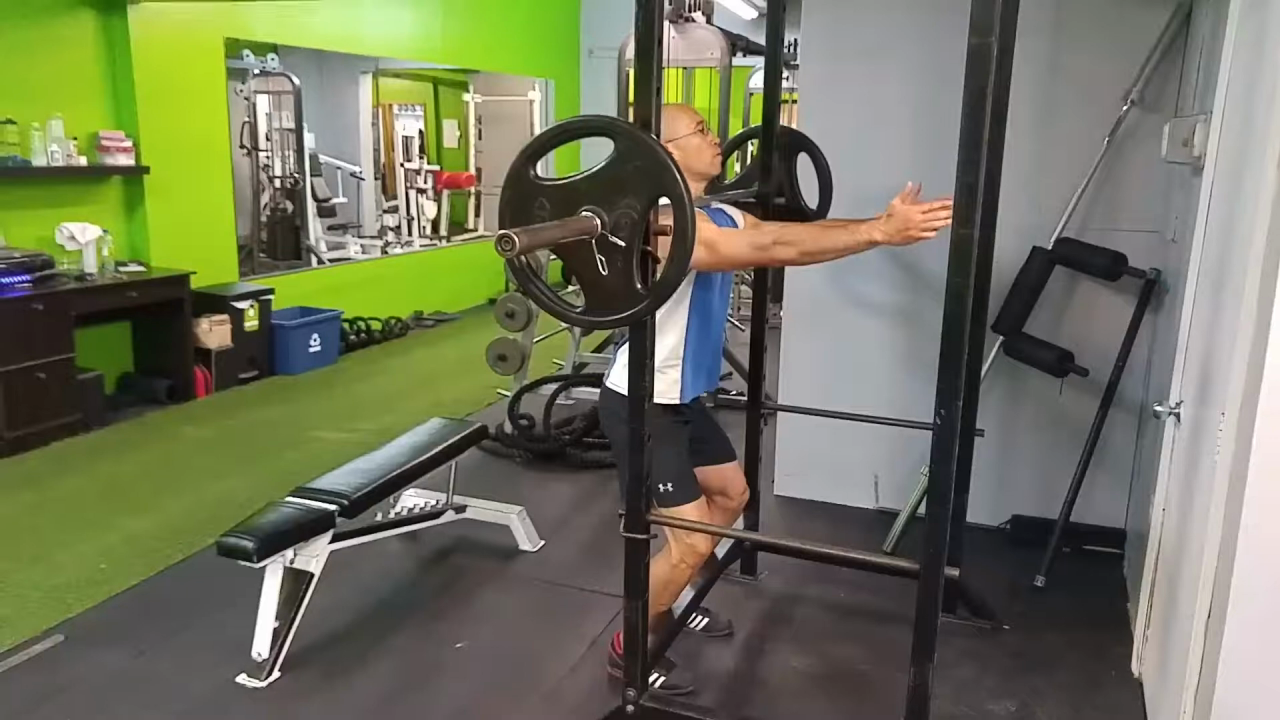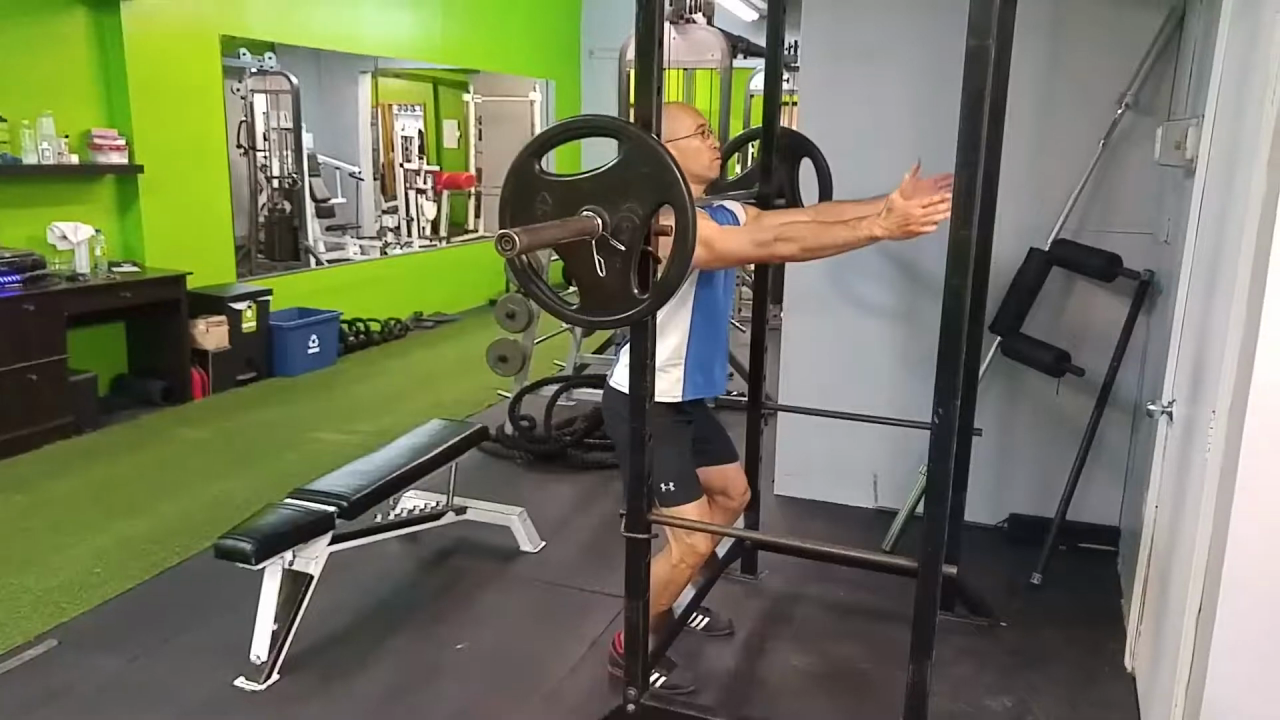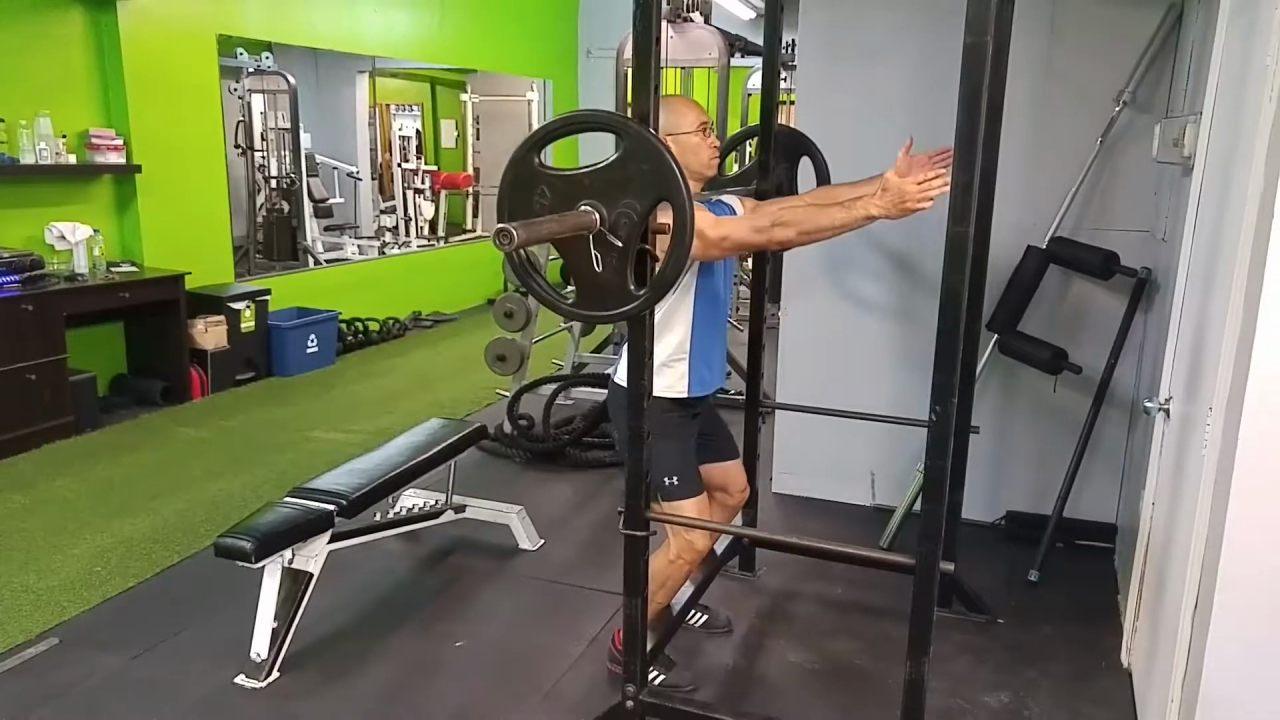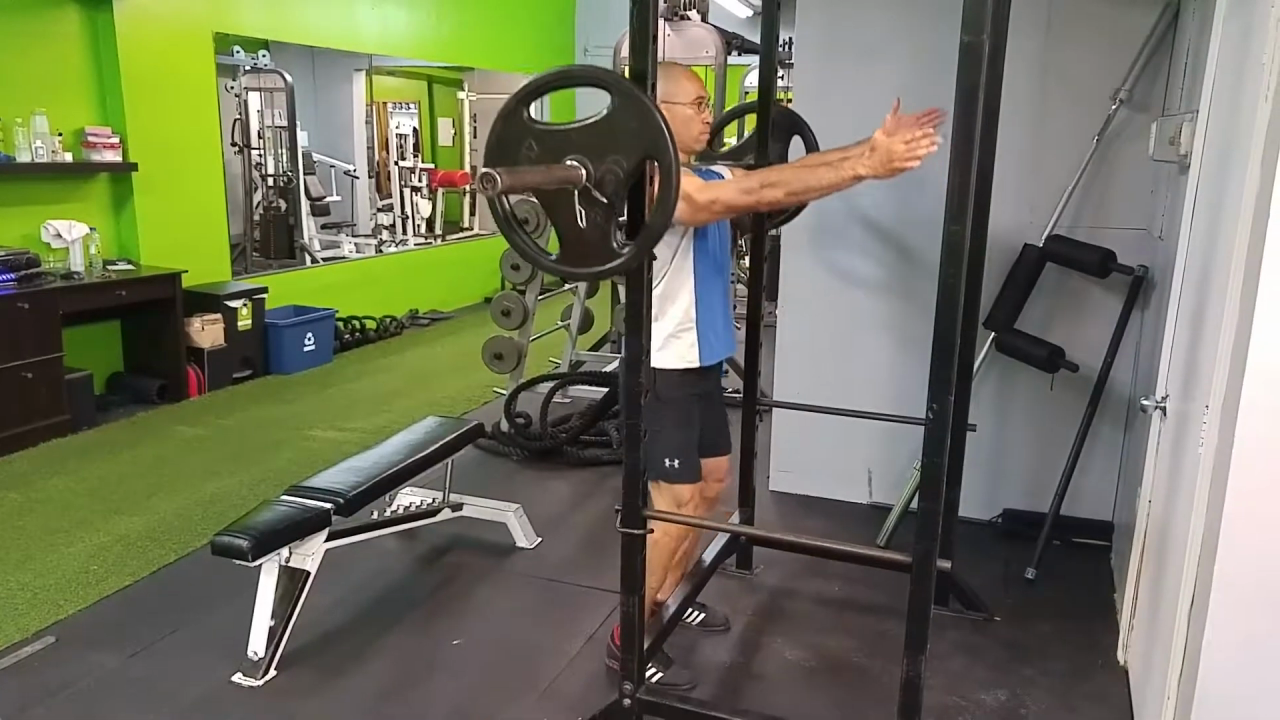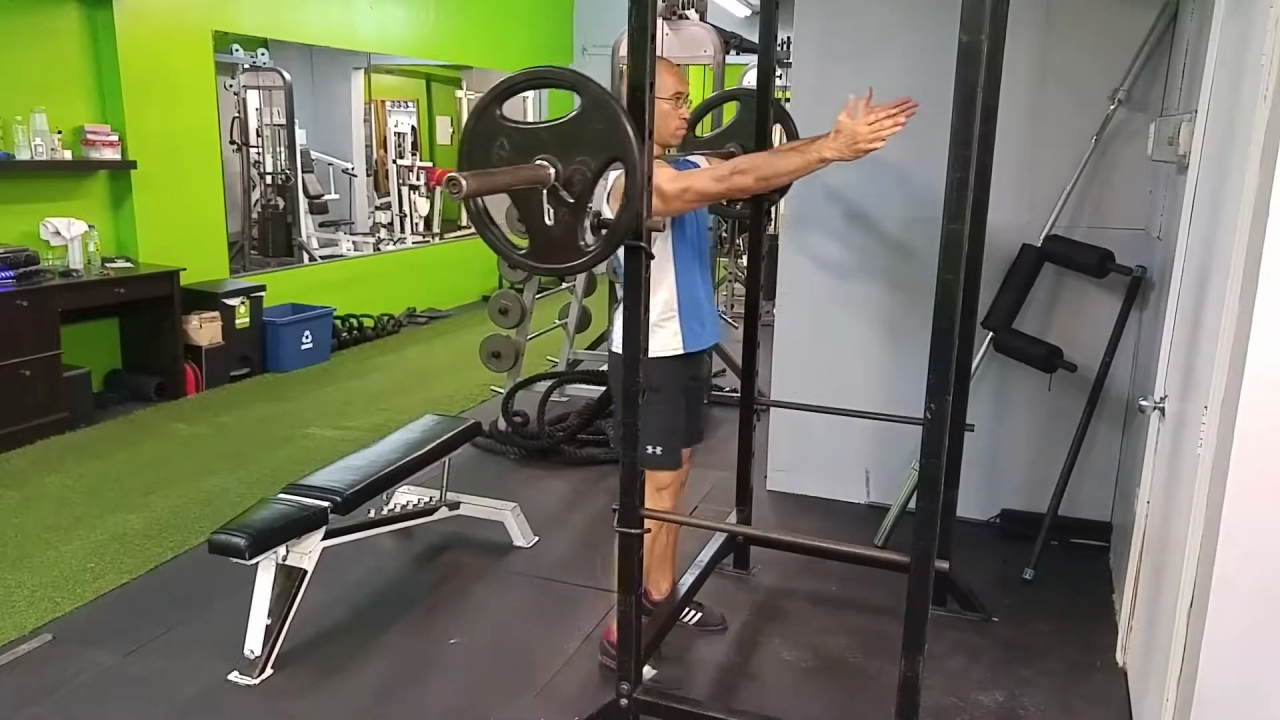
dt=0.4s
person 1, frame 1
left shoulder: (722, 217)
left elbow: (790, 231)
right elbow: (773, 250)
left wrist: (887, 220)
right wrist: (879, 233)
left hip: (681, 397)
right hip: (641, 403)
left knee: (731, 495)
right knee: (692, 540)
left ankle: (668, 602)
right ankle: (629, 647)
person 1, frame 2
left shoulder: (725, 214)
left elbow: (800, 219)
right elbow: (775, 246)
left wrist: (891, 203)
right wrist: (880, 228)
left hip: (687, 397)
right hip: (645, 402)
left knee: (732, 495)
right knee: (692, 539)
left ankle: (669, 601)
right ankle: (630, 647)
person 1, frame 3
left shoulder: (721, 208)
right shoulder: (669, 218)
left elbow: (798, 205)
right elbow: (773, 232)
left wrist: (885, 183)
right wrist: (877, 208)
left hip: (692, 392)
right hip: (650, 398)
left knee: (731, 493)
right knee: (691, 537)
left ankle: (667, 599)
right ankle: (629, 644)
person 1, frame 4
left shoulder: (711, 178)
left elbow: (783, 174)
right elbow: (762, 196)
left wrist: (873, 146)
right wrist: (865, 167)
left hip: (701, 367)
right hip: (663, 374)
left knee: (710, 488)
right knee: (676, 512)
left ankle: (666, 595)
right ankle: (628, 640)
person 1, frame 5
left shoulder: (686, 168)
right shoulder: (634, 180)
left elbow: (756, 164)
right elbow: (733, 181)
left wrist: (839, 136)
right wrist: (831, 151)
left hip: (687, 350)
right hip: (650, 359)
left knee: (672, 485)
right knee: (657, 496)
left ankle: (659, 596)
right ankle: (621, 633)
